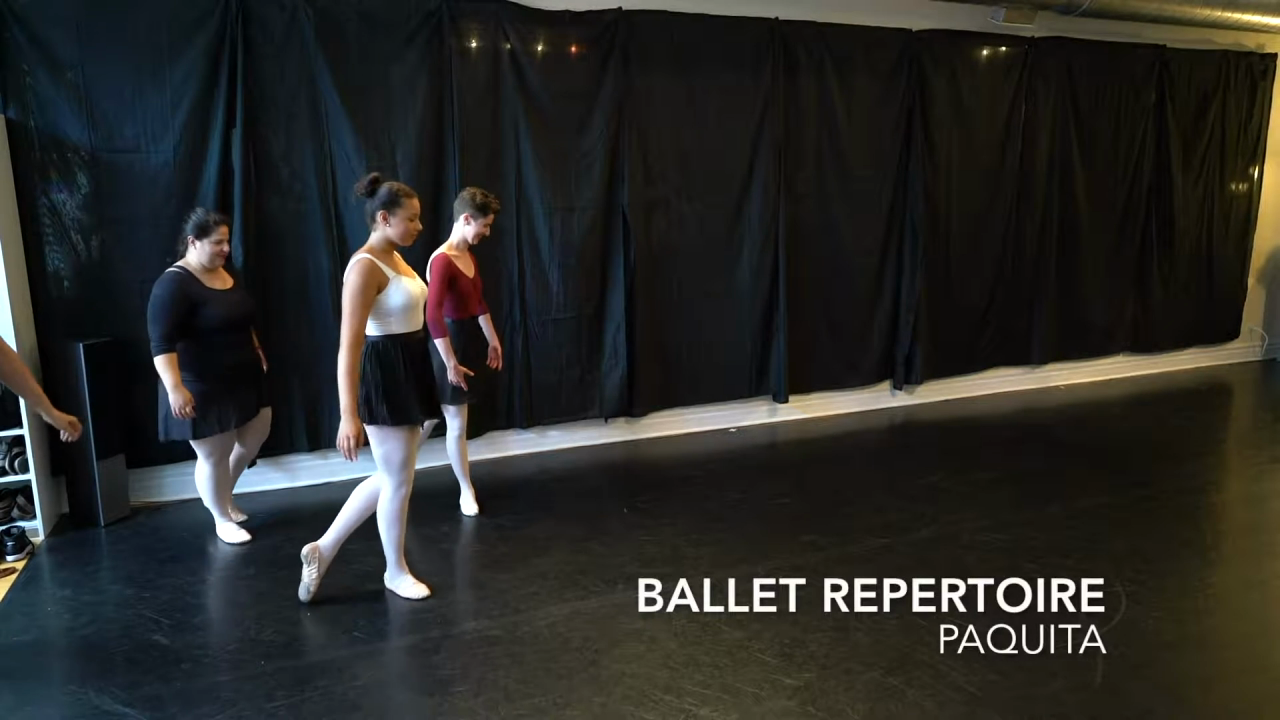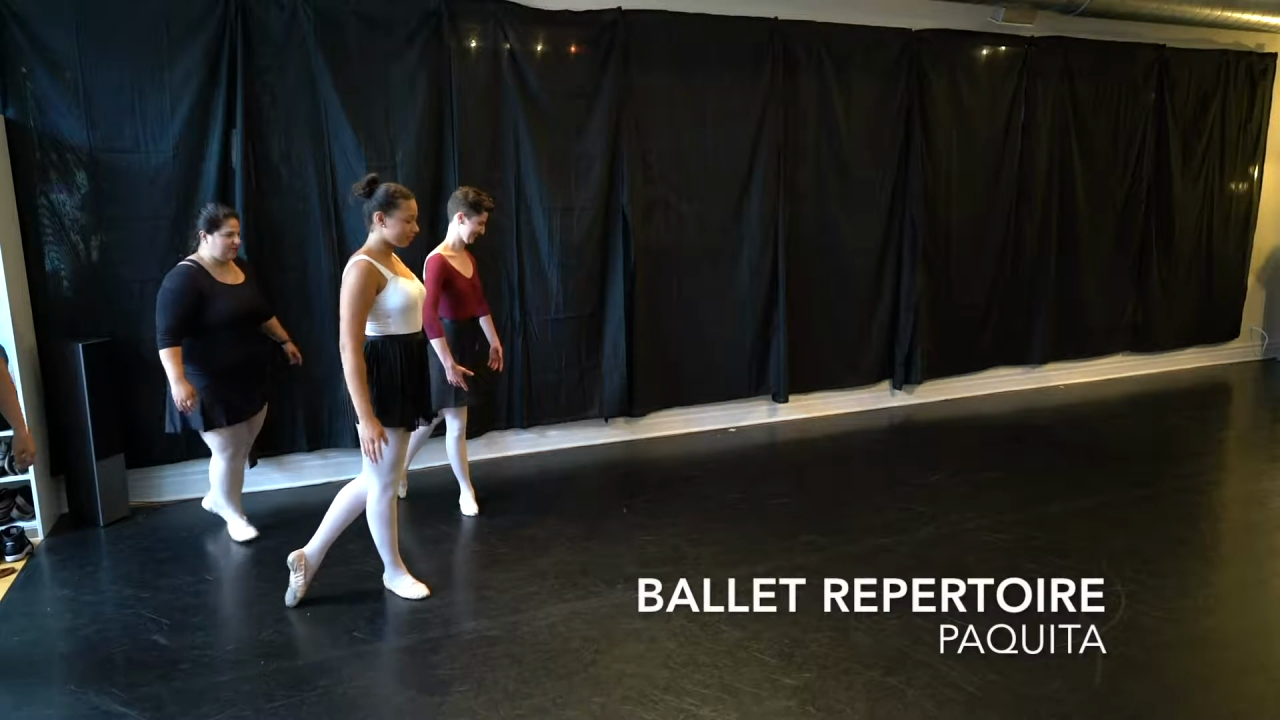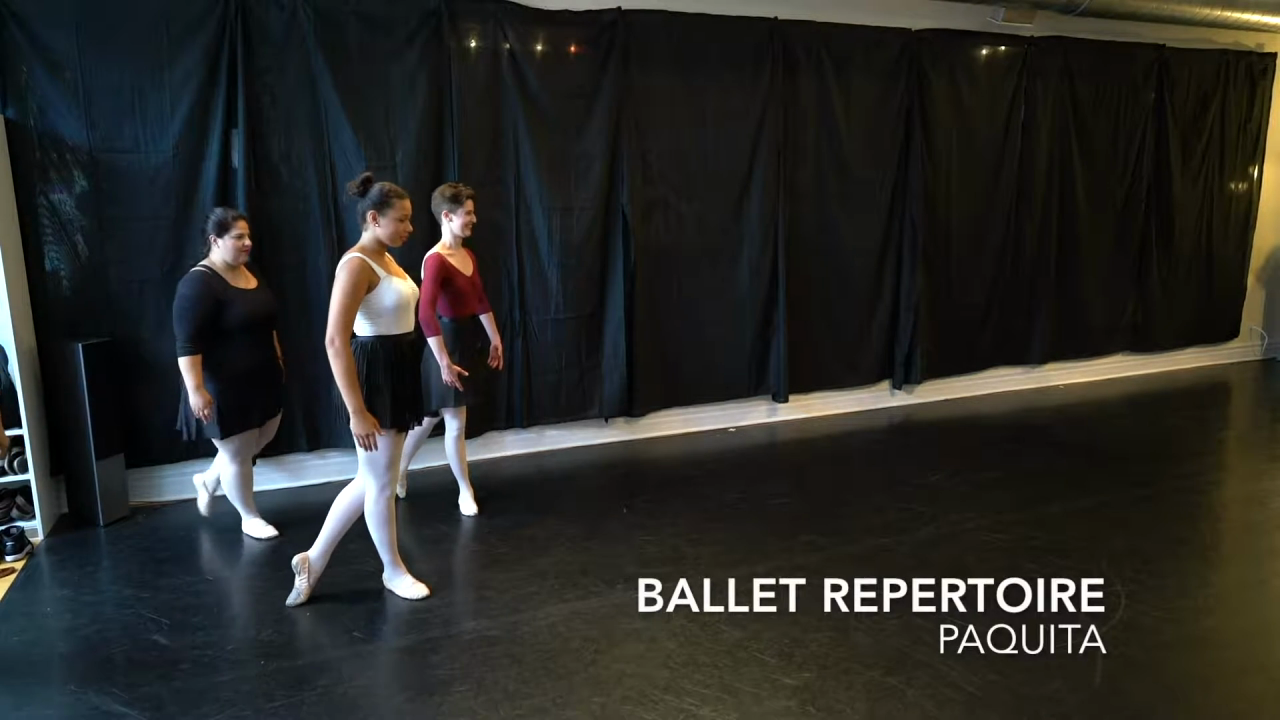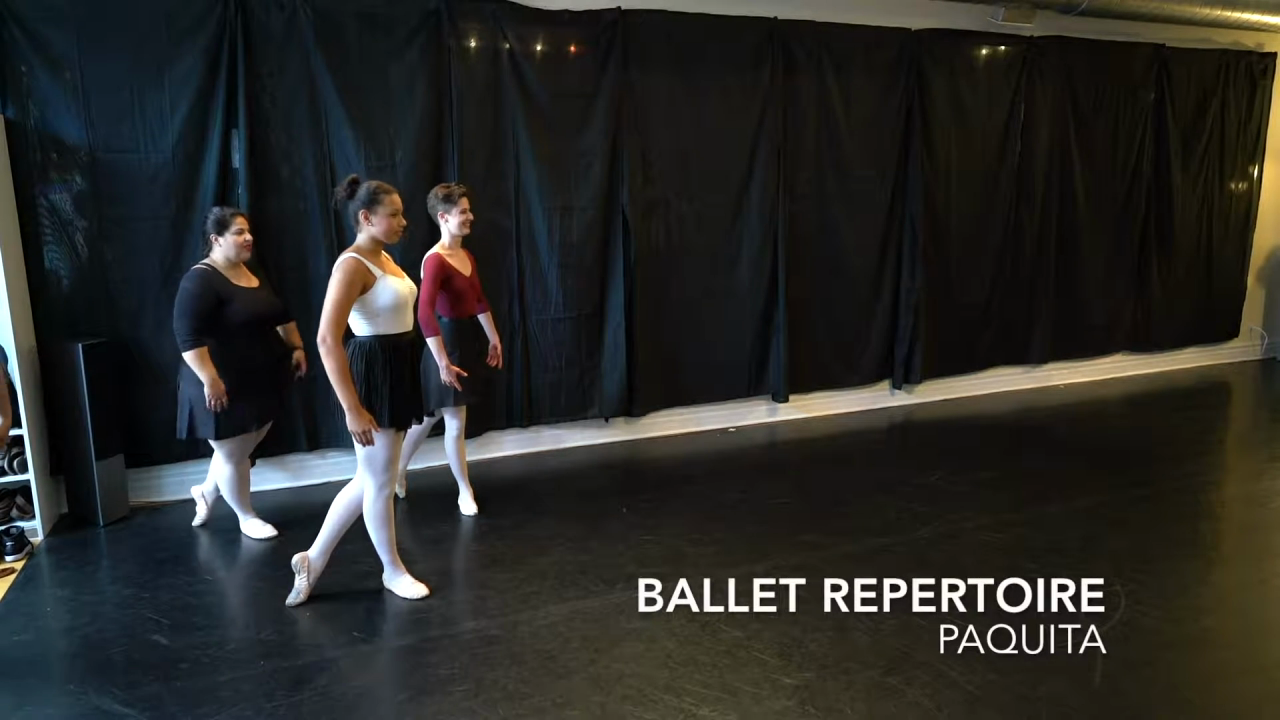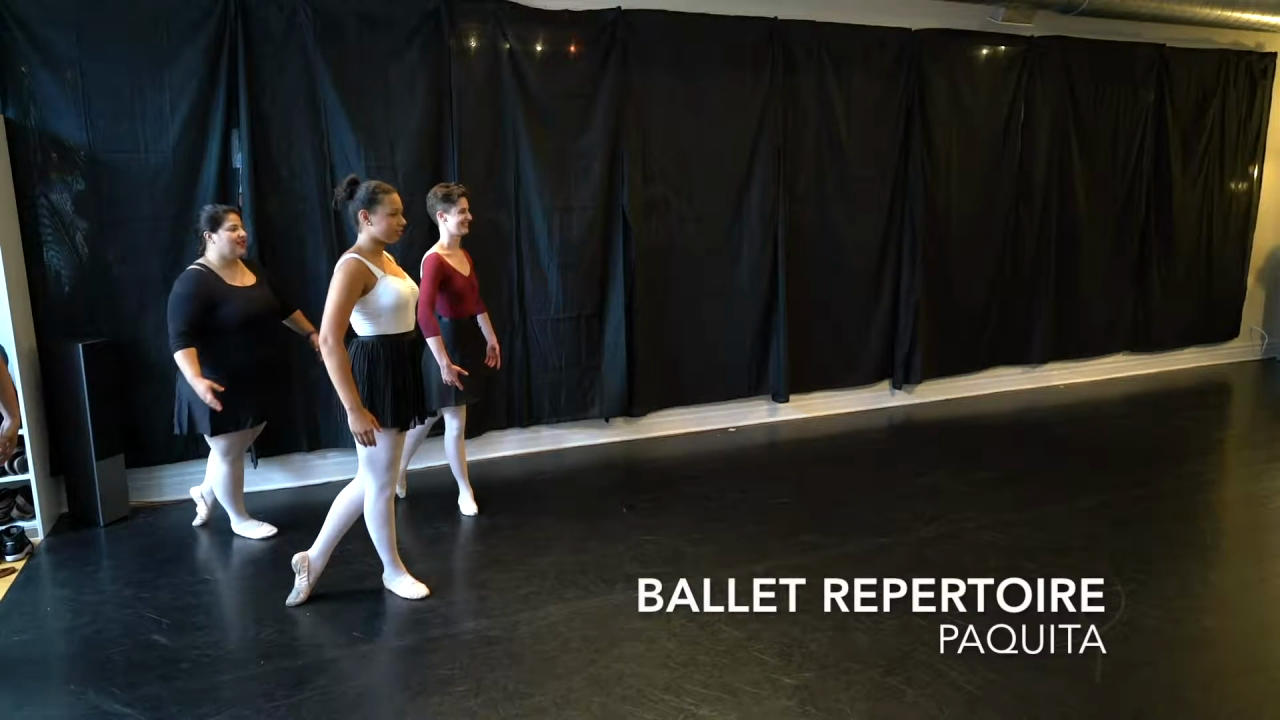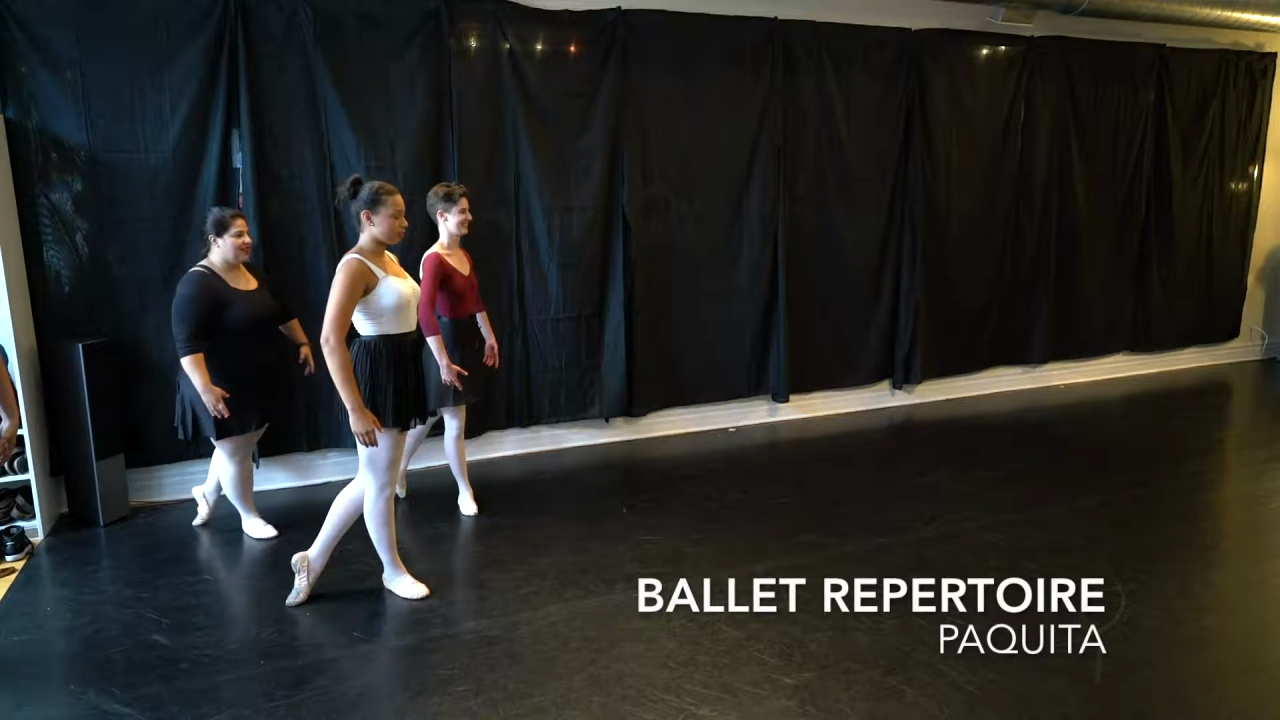
dt=0.4s
person 1, frame 1
left shoulder: (395, 257)
right shoulder: (366, 267)
right elbow: (350, 344)
left wrist: (417, 382)
right wrist: (349, 415)
left hip: (408, 371)
right hip: (384, 376)
left knee: (390, 476)
right knee: (398, 480)
left ankle: (323, 549)
right ankle: (395, 570)
person 1, frame 2
left shoulder: (392, 259)
right shoulder: (364, 268)
right elbow: (350, 346)
left wrist: (408, 384)
right wrist: (366, 417)
left hip: (405, 372)
right hip: (381, 376)
left knee: (375, 479)
right knee: (384, 482)
left ankle: (309, 556)
right ankle: (394, 570)
person 1, frame 3
left shoulder: (386, 259)
right shoulder: (357, 265)
right elbow: (336, 341)
left wrist: (400, 386)
right wrist: (357, 411)
left hip: (398, 371)
right hip: (374, 375)
left knee: (371, 479)
right knee: (380, 483)
left ankle: (314, 560)
right ankle: (393, 570)
person 1, frame 4
left shoulder: (384, 258)
right shoulder: (353, 266)
right elbow: (328, 339)
left wrist: (401, 379)
right wrist: (352, 408)
left hip: (397, 370)
right hip: (373, 374)
left knee: (370, 478)
right knee: (380, 482)
left ankle: (313, 559)
right ankle: (392, 569)
person 1, frame 5
left shoulder: (386, 258)
right shoulder: (354, 266)
right elbow: (329, 340)
left wrist: (406, 380)
right wrist: (354, 408)
left hip: (400, 370)
right hip: (375, 373)
left knee: (370, 478)
right knee: (380, 482)
left ankle: (313, 559)
right ankle: (392, 570)
person 1, frame 6
left shoulder: (390, 258)
right shoulder: (356, 266)
right elbow: (331, 340)
left wrist: (410, 379)
right wrist: (356, 408)
left hip: (401, 369)
right hip: (376, 373)
left knee: (371, 478)
right knee: (380, 483)
left ankle: (314, 559)
right ankle: (393, 570)
person 2, frame 1
left shoulder: (225, 271)
right shoulder: (174, 285)
right elbow: (161, 343)
left wrist: (257, 350)
right wrist: (175, 387)
left hip: (245, 379)
right hip: (204, 388)
left knee: (255, 439)
right knee: (215, 456)
left ankle: (221, 496)
right ankle: (223, 519)
person 2, frame 2
left shoulder: (241, 268)
right shoulder: (185, 278)
left elbow: (261, 311)
right elbow: (168, 335)
left wrist: (285, 341)
right wrist: (178, 381)
left hip: (250, 376)
right hip: (211, 383)
left knee: (243, 445)
right knee: (228, 451)
left ankle: (215, 497)
right ankle: (234, 516)
person 2, frame 3
left shoulder: (249, 272)
right shoulder: (199, 284)
left elbow: (266, 322)
right elbow: (187, 344)
left wrist: (277, 357)
right wrist: (196, 389)
left hip: (260, 379)
right hip: (224, 388)
left knee: (261, 440)
right knee: (238, 454)
left ankle: (209, 480)
right ankle: (249, 517)
person 2, frame 4
left shoulder: (251, 273)
right shoulder: (201, 281)
left elbow: (281, 314)
right elbow: (188, 337)
left wrist: (296, 347)
right wrist: (210, 380)
left hip: (260, 381)
right hip: (224, 387)
left knee: (243, 446)
right knee: (233, 453)
left ankle: (207, 490)
right ankle: (247, 518)
person 2, frame 5
left shoulder: (252, 269)
right shoulder: (195, 281)
left elbow: (282, 305)
right elbow: (181, 338)
left wrist: (311, 333)
right wrist: (195, 380)
left hip: (257, 379)
right hip: (221, 387)
left knee: (238, 445)
right knee: (229, 451)
left ankle: (206, 493)
right ankle: (239, 519)
person 2, frame 6
left shoulder: (252, 272)
right shoulder: (198, 284)
left elbow: (280, 311)
right elbow: (187, 342)
left wrist: (302, 343)
right wrist: (204, 387)
left hip: (258, 382)
right hip: (224, 388)
left knee: (241, 446)
right knee: (236, 452)
left ankle: (208, 492)
right ankle: (249, 517)
person 3, frame 1
left shoulder: (469, 256)
right shoulder: (442, 260)
right elbow: (433, 316)
left wrist: (492, 340)
right wrist: (450, 363)
left hip: (470, 339)
right hip: (449, 342)
right knee: (457, 423)
right ankle: (466, 491)
person 3, frame 2
left shoulder: (469, 257)
right shoulder: (437, 261)
left elbow: (480, 303)
right elbow: (429, 317)
left wrist: (494, 341)
right wrist: (448, 363)
left hip: (470, 340)
right hip: (448, 342)
left knee: (433, 416)
right knee: (457, 424)
left ankle: (399, 472)
right ankle: (466, 491)
person 3, frame 3
left shoulder: (468, 255)
right shoulder: (436, 260)
left elbow: (481, 300)
right elbow: (426, 314)
left wrist: (495, 339)
right wrist: (443, 361)
left hip: (471, 339)
right hip: (449, 341)
left knee: (432, 415)
right knee: (456, 424)
left ankle: (398, 472)
right ankle: (465, 491)
person 3, frame 4
left shoulder: (466, 256)
right shoulder: (435, 260)
left elbow: (479, 300)
right elbow: (425, 314)
left wrist: (493, 338)
right wrist: (443, 361)
left hip: (469, 338)
right hip: (448, 341)
left knee: (430, 415)
right knee: (456, 424)
left ankle: (397, 472)
right ankle: (465, 491)
person 3, frame 5
left shoulder: (465, 256)
right shoulder: (434, 260)
left elbow: (476, 301)
right elbow: (425, 314)
left wrist: (491, 338)
right wrist: (443, 361)
left hip: (468, 338)
right hip: (447, 341)
left knee: (430, 414)
right knee: (456, 423)
left ankle: (398, 472)
right ankle: (465, 491)
person 3, frame 6
left shoulder: (465, 255)
right shoulder: (434, 260)
right elbow: (426, 313)
left wrist: (490, 338)
right wrist: (443, 361)
left hip: (468, 338)
right hip: (447, 340)
left knee: (430, 415)
right knee: (455, 424)
left ankle: (398, 472)
right ankle: (465, 491)
